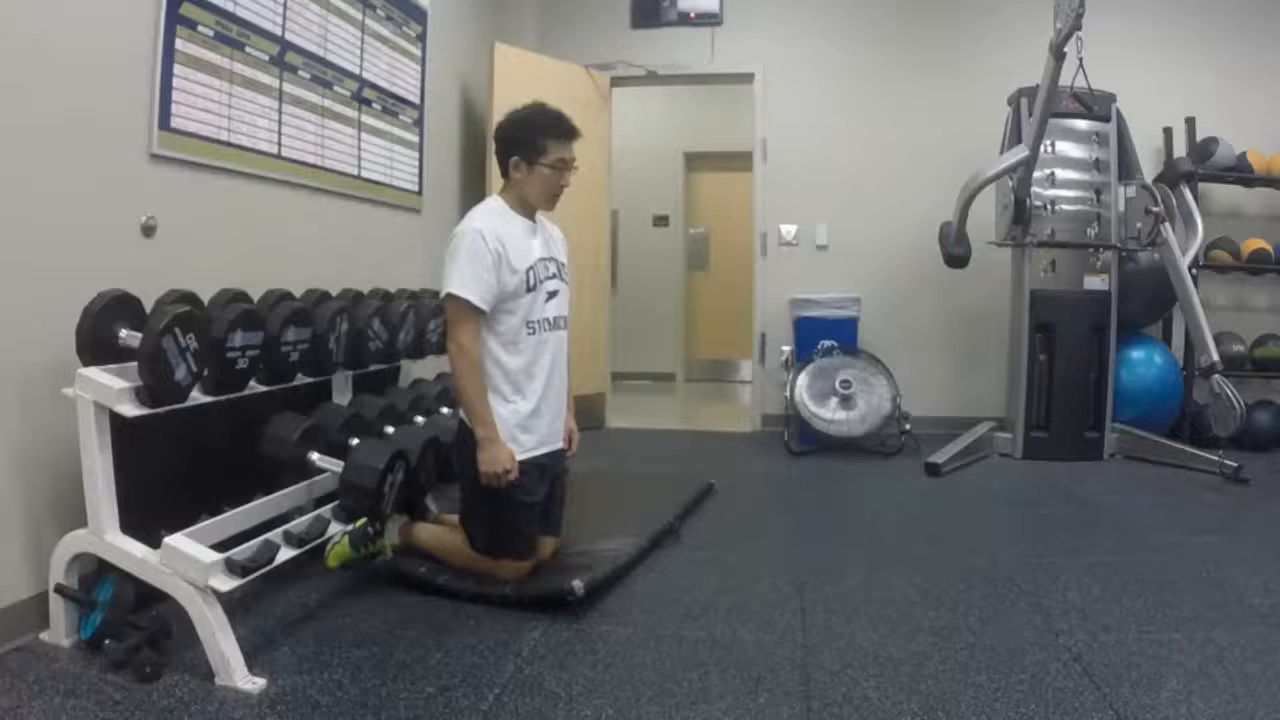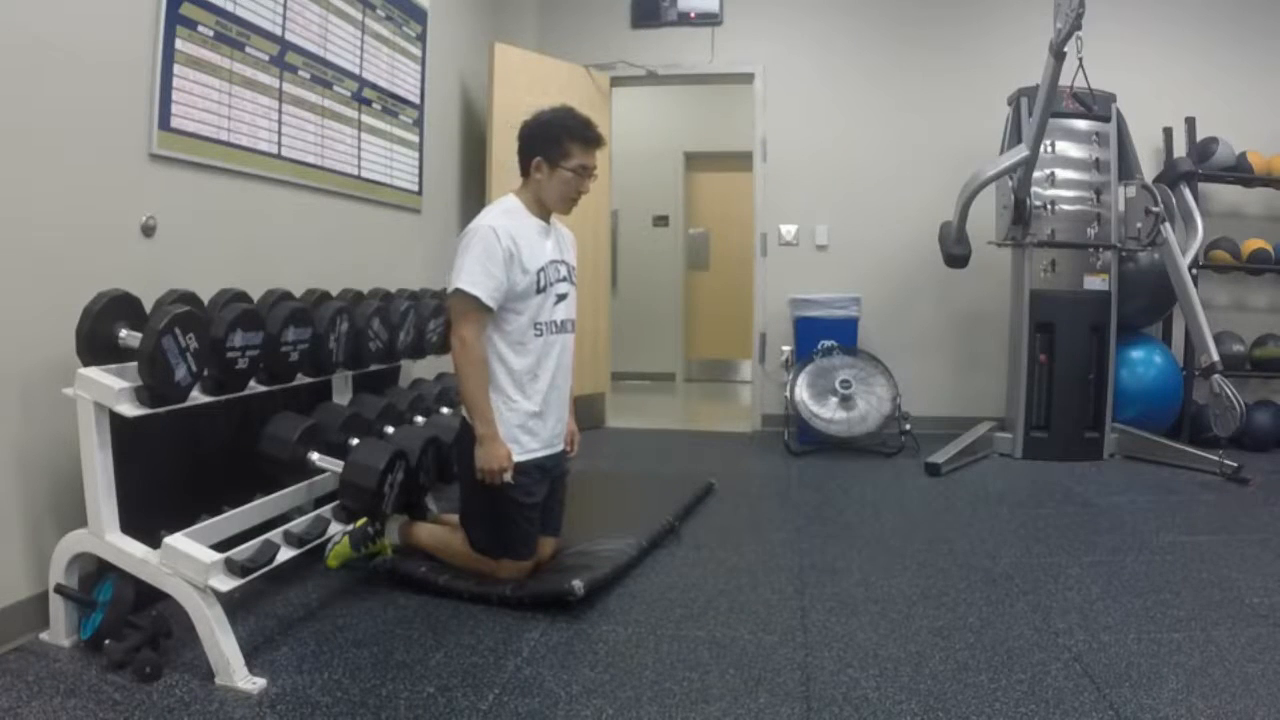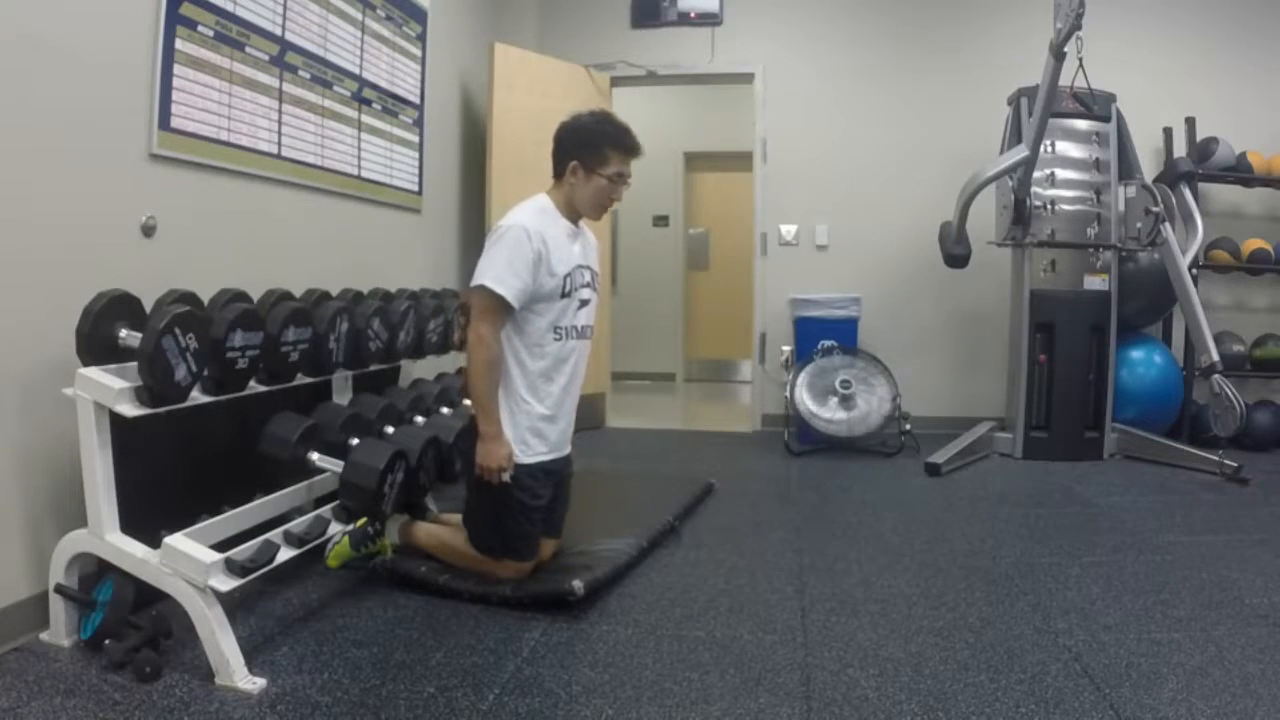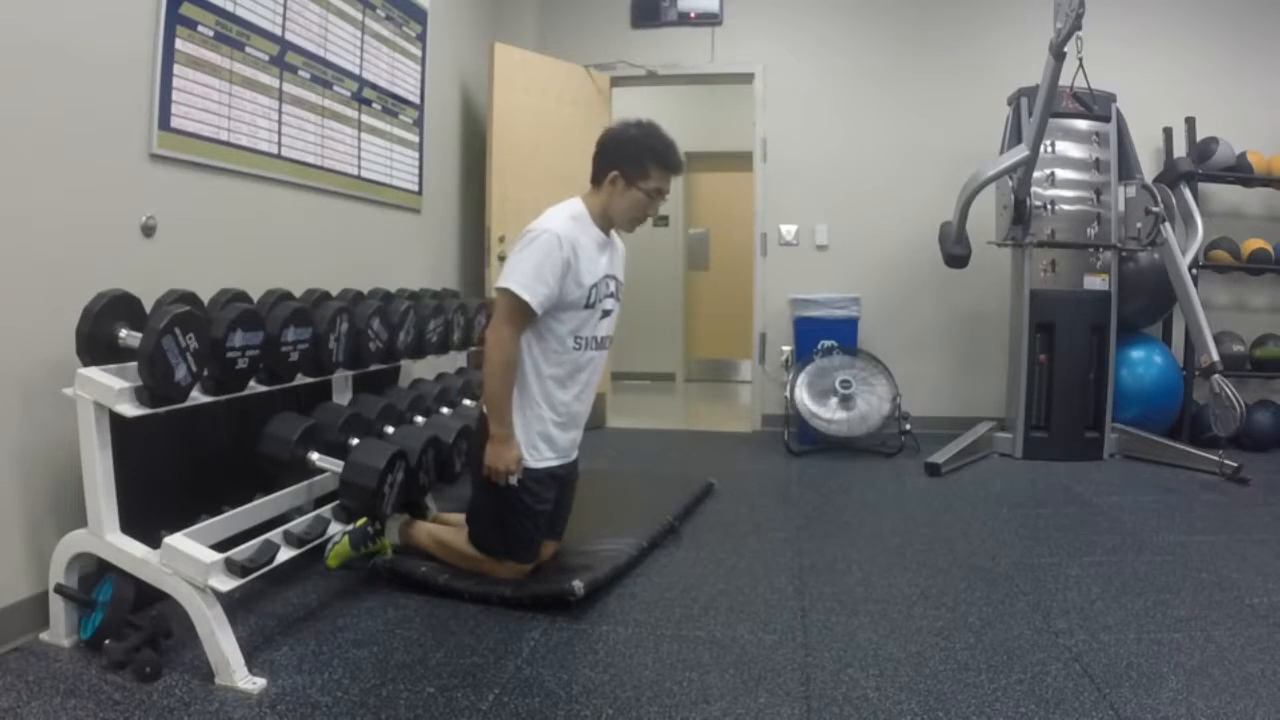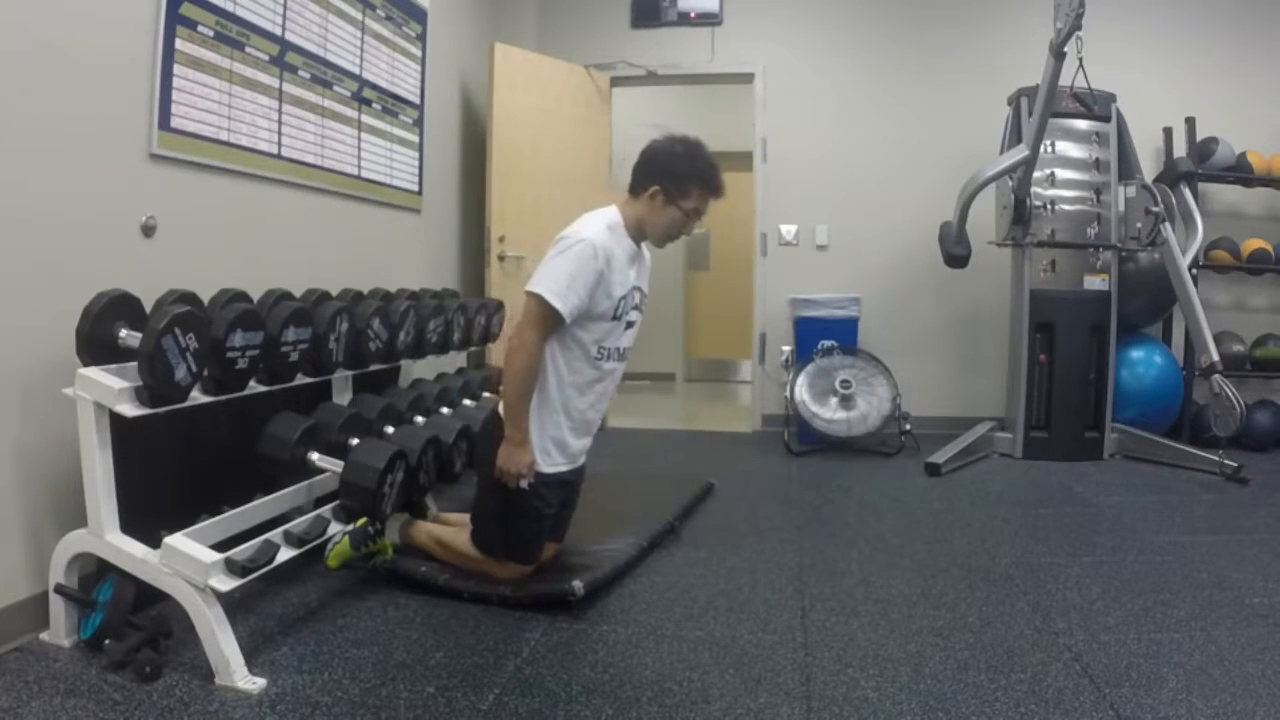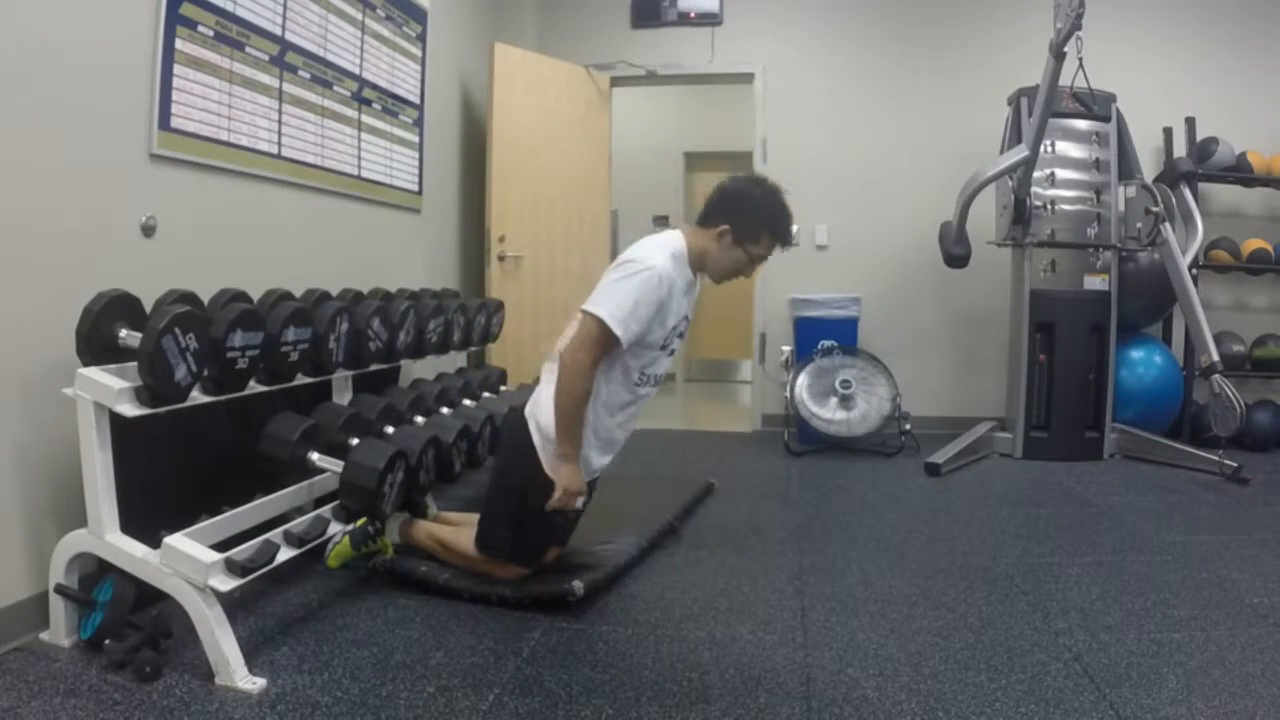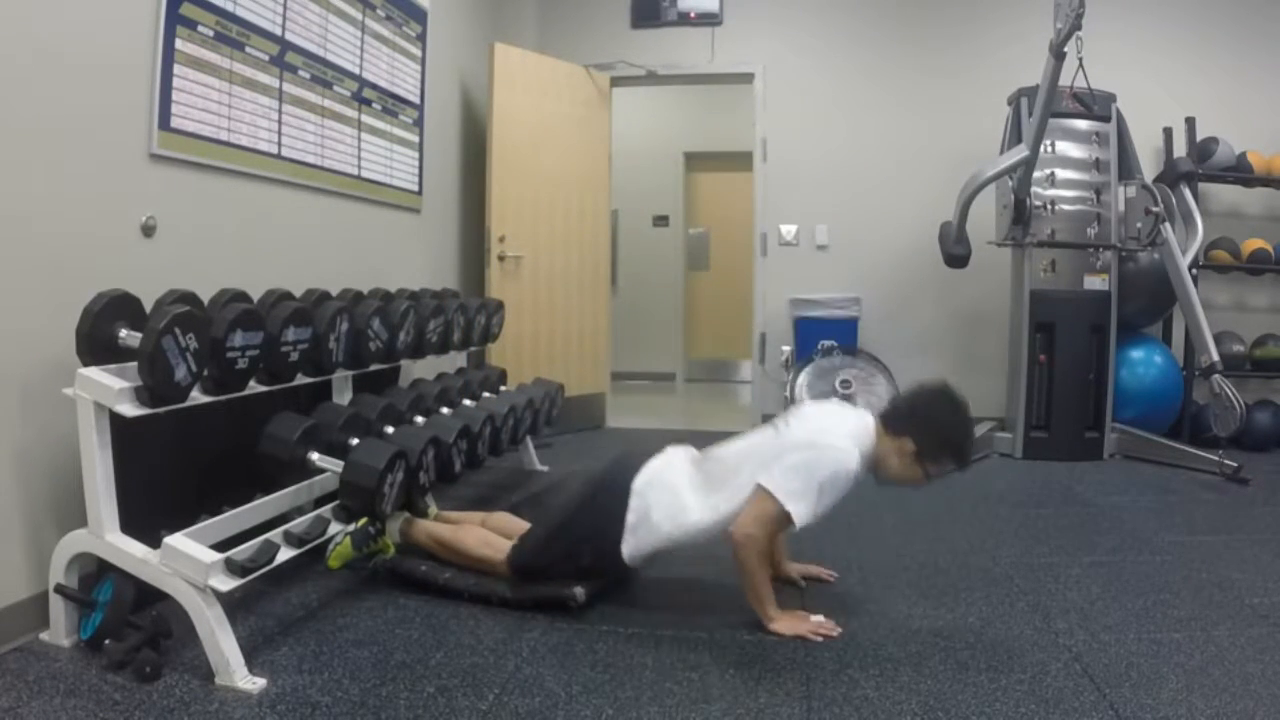
dt=0.7s
person 1, frame 1
left shoulder: (550, 234)
right shoulder: (482, 233)
right elbow: (462, 342)
left wrist: (566, 412)
right wrist: (488, 439)
left hip: (547, 435)
right hip: (504, 440)
left knee: (541, 550)
right knee: (510, 564)
left ankle: (423, 517)
right ankle: (392, 531)
person 1, frame 2
left shoulder: (561, 236)
right shoulder: (494, 232)
right elbow: (466, 338)
left wrist: (567, 413)
right wrist: (487, 436)
left hip: (548, 435)
right hip: (505, 439)
left knee: (540, 551)
right knee: (510, 564)
left ankle: (424, 518)
right ankle: (392, 531)
person 1, frame 3
left shoulder: (585, 239)
right shoulder: (524, 231)
right elbow: (482, 333)
right wrist: (491, 433)
left hip: (554, 438)
right hip: (514, 440)
left knee: (541, 552)
right knee: (510, 565)
left ankle: (421, 518)
right ankle: (394, 530)
person 1, frame 4
left shoulder: (612, 244)
right shoulder: (555, 236)
right elbow: (501, 336)
right wrist: (500, 436)
left hip: (561, 441)
right hip: (522, 443)
left knee: (541, 551)
right knee: (510, 564)
left ankle: (421, 517)
right ankle: (395, 530)
person 1, frame 5
left shoulder: (637, 253)
right shoulder: (590, 244)
right elbow: (525, 341)
right wrist: (516, 439)
left hip: (569, 445)
right hip: (534, 446)
left knee: (540, 553)
right knee: (510, 565)
left ankle: (421, 516)
right ankle: (395, 530)
person 1, frame 6
left shoulder: (682, 272)
right shoulder: (654, 270)
right elbow: (577, 359)
right wrist: (567, 459)
left hip: (580, 449)
right hip: (548, 446)
left knee: (541, 553)
right knee: (506, 565)
left ankle: (421, 515)
right ankle: (396, 530)
person 1, frame 7
left shoulder: (839, 417)
right shoulder: (837, 452)
right elbow: (746, 531)
left wrist: (780, 565)
right wrist: (772, 614)
left hip: (644, 482)
right hip: (634, 516)
left knee: (525, 532)
right knee: (513, 560)
left ankle: (417, 509)
right ankle: (398, 529)
